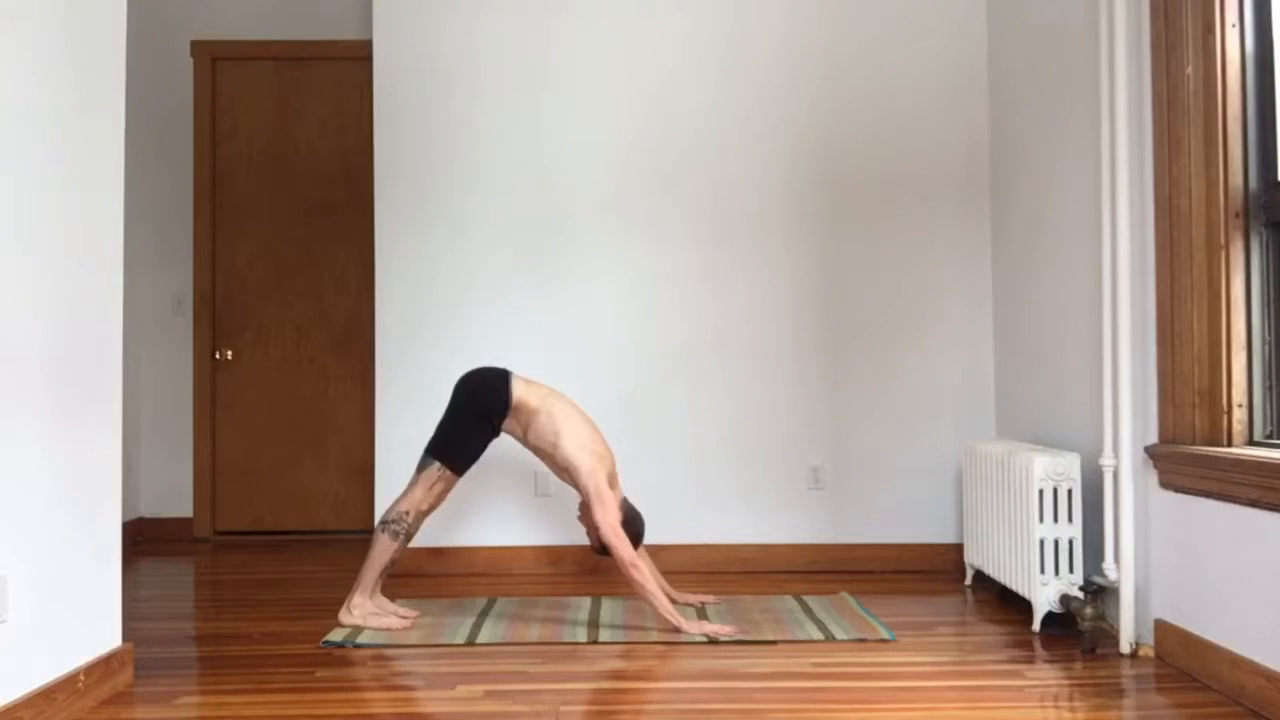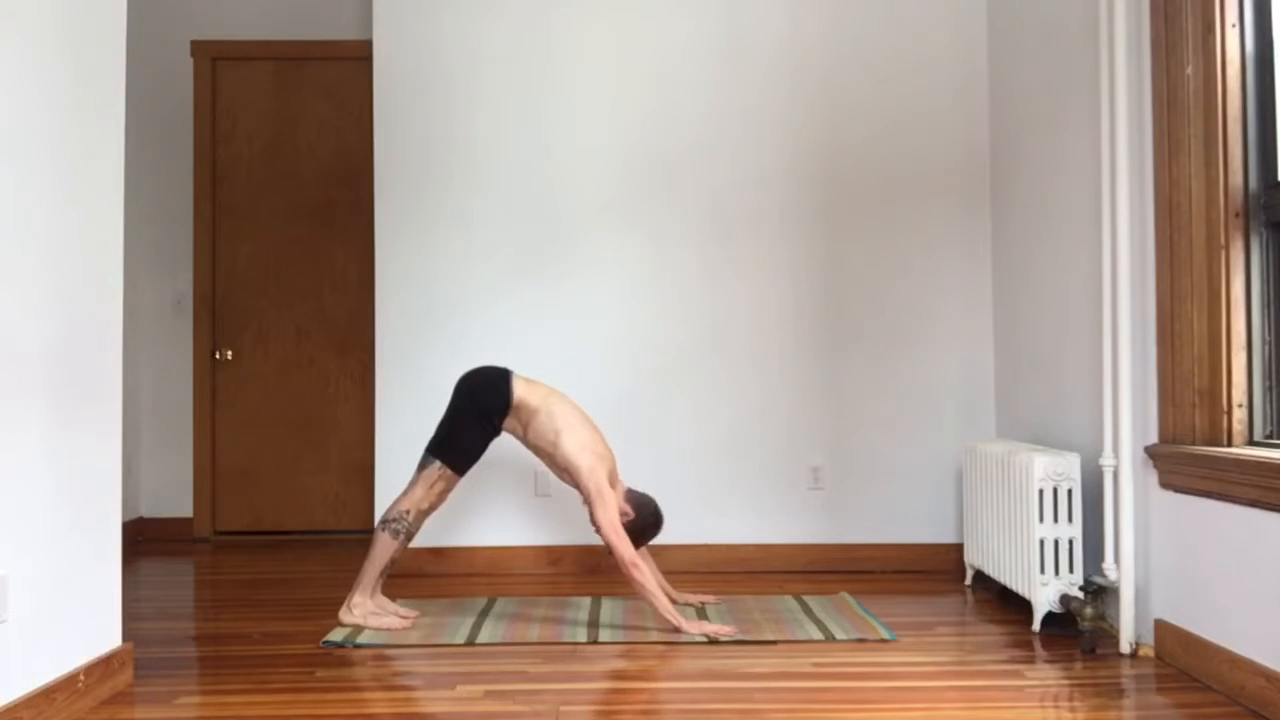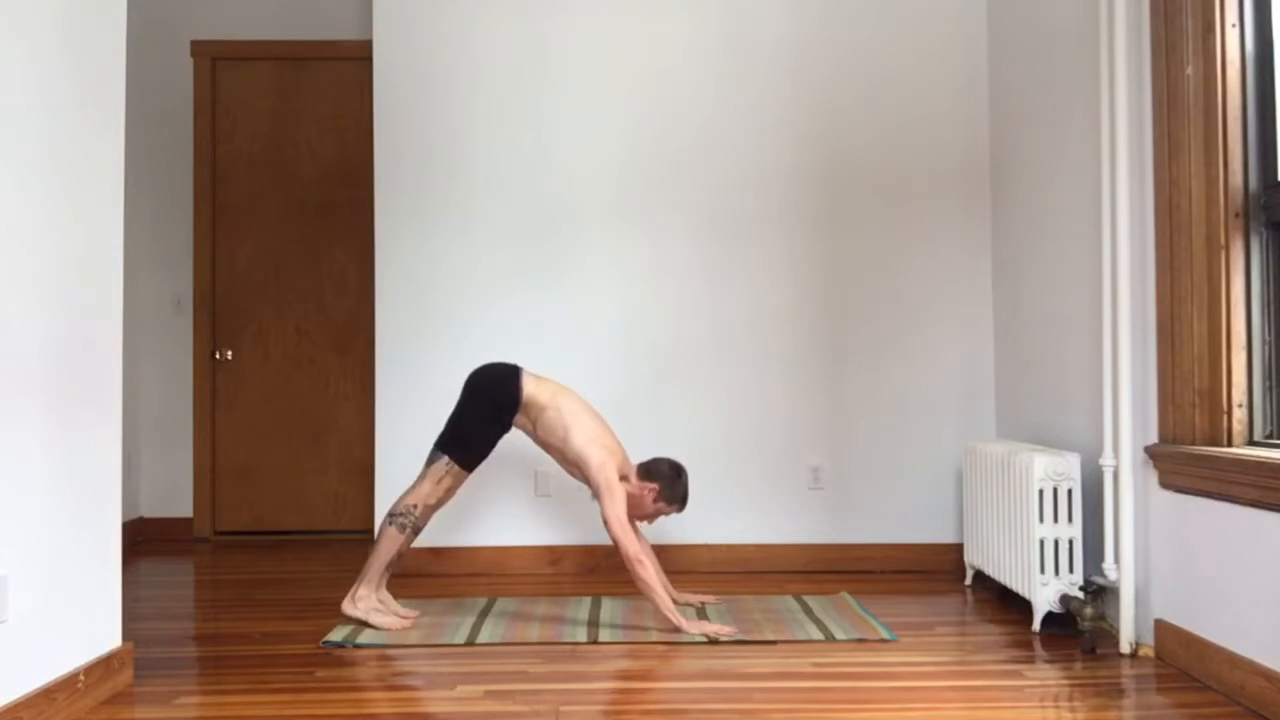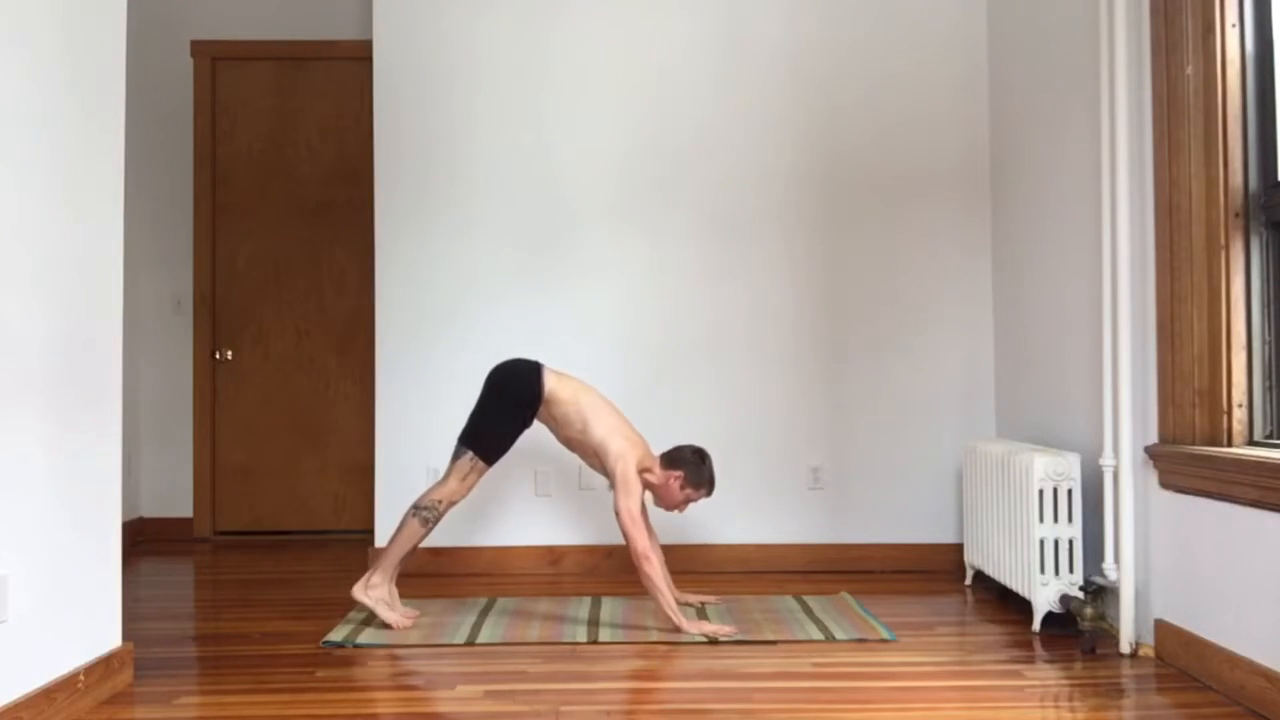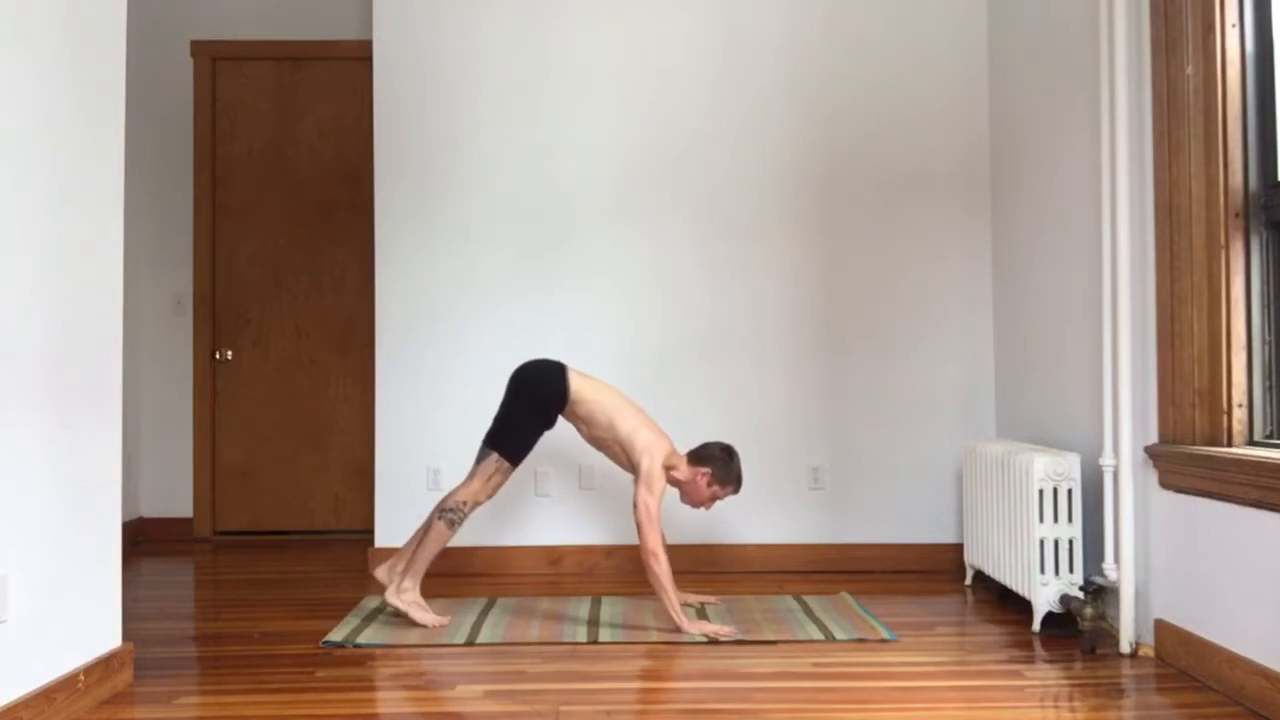
dt=0.5s
person 1, frame 1
left shoulder: (604, 481)
right shoulder: (597, 484)
left elbow: (633, 548)
right elbow: (629, 561)
left wrist: (673, 593)
right wrist: (680, 621)
left hip: (497, 400)
right hip: (488, 396)
left knee: (426, 497)
right knee: (422, 495)
left ankle: (372, 594)
right ankle: (358, 602)
person 1, frame 2
left shoulder: (607, 480)
right shoulder: (598, 484)
left elbow: (633, 548)
right elbow: (629, 561)
left wrist: (673, 594)
right wrist: (680, 622)
left hip: (497, 398)
right hip: (489, 396)
left knee: (427, 497)
right knee: (423, 495)
left ankle: (372, 593)
right ankle: (358, 602)
person 1, frame 3
left shoulder: (621, 471)
right shoulder: (609, 474)
left elbow: (638, 540)
right elbow: (632, 555)
left wrist: (673, 593)
right wrist: (680, 620)
left hip: (508, 395)
right hip: (498, 391)
left knee: (435, 494)
right knee: (430, 490)
left ankle: (377, 588)
right ankle: (362, 594)
person 1, frame 4
left shoulder: (640, 461)
right shoulder: (628, 465)
left elbow: (647, 536)
right elbow: (641, 552)
left wrist: (675, 594)
right wrist: (681, 622)
left hip: (528, 389)
right hip: (520, 386)
left knee: (455, 486)
right knee: (455, 486)
left ankle: (385, 581)
right ankle: (374, 582)
person 1, frame 5
left shoulder: (660, 456)
right shoulder: (654, 463)
left elbow: (653, 537)
right elbow: (652, 549)
left wrist: (673, 593)
right wrist: (683, 621)
left hip: (548, 387)
right hip: (543, 386)
left knee: (481, 487)
right knee: (478, 488)
left ankle: (397, 566)
right ankle: (404, 586)
